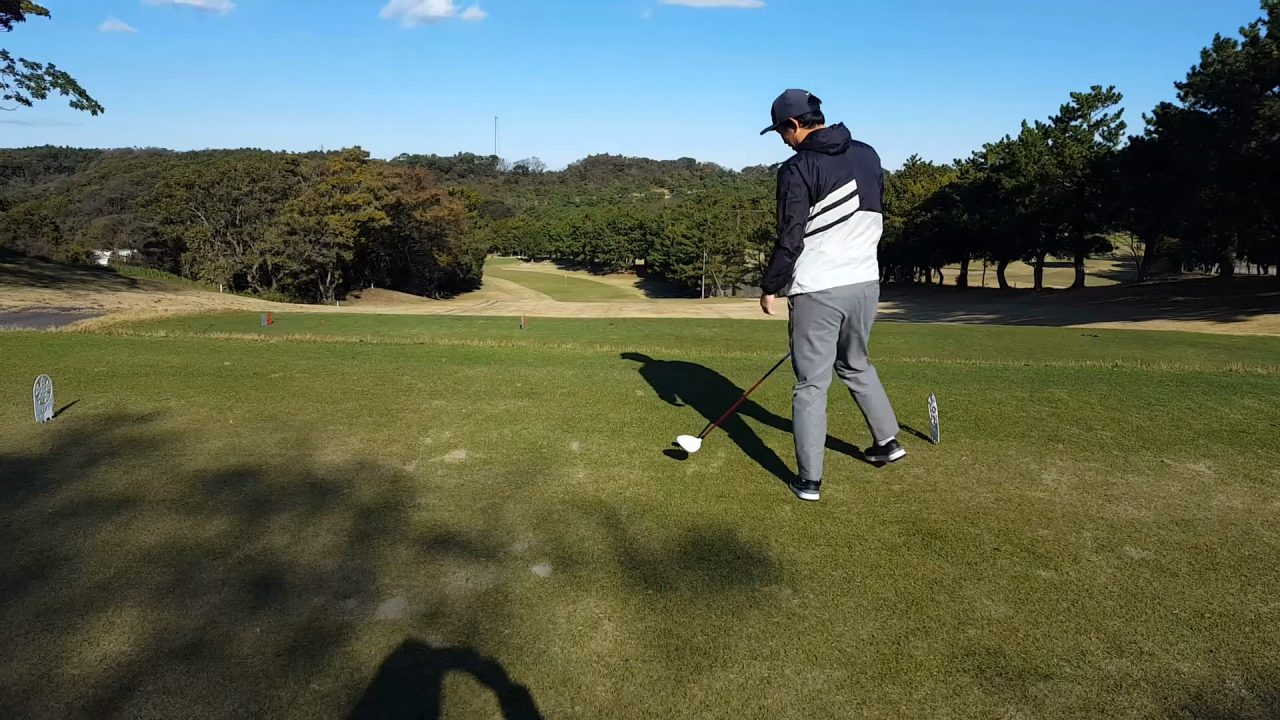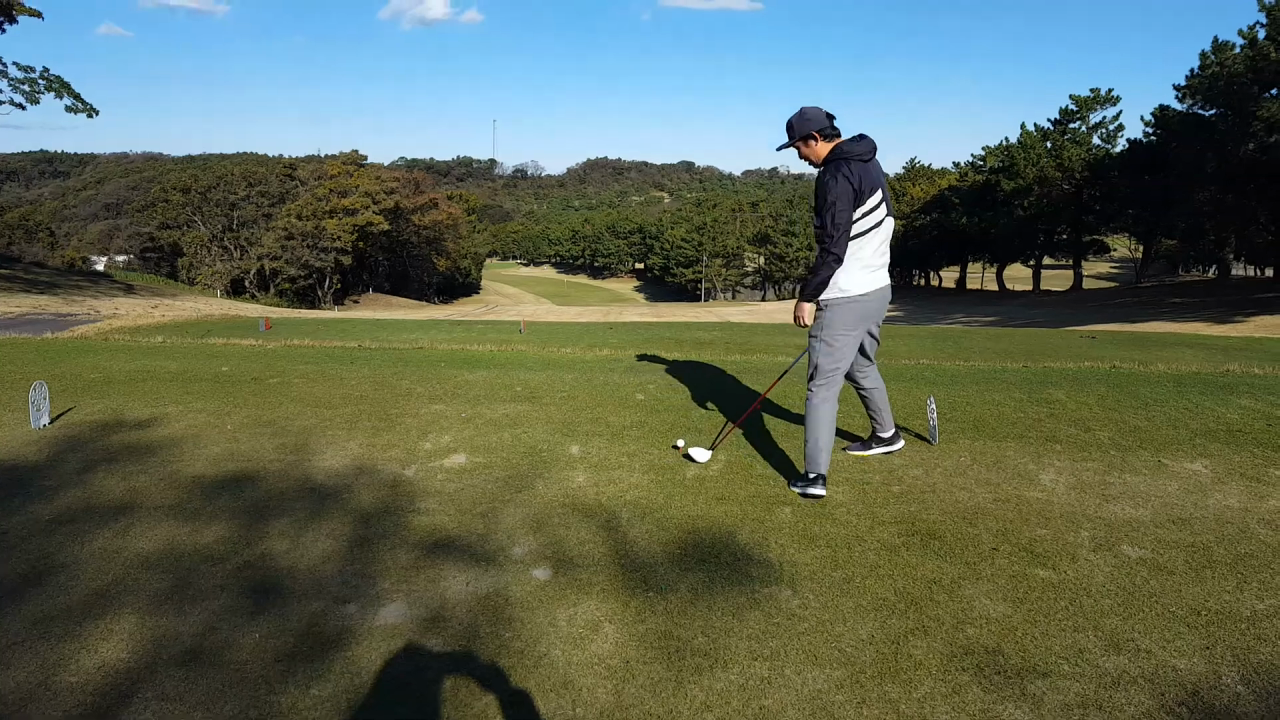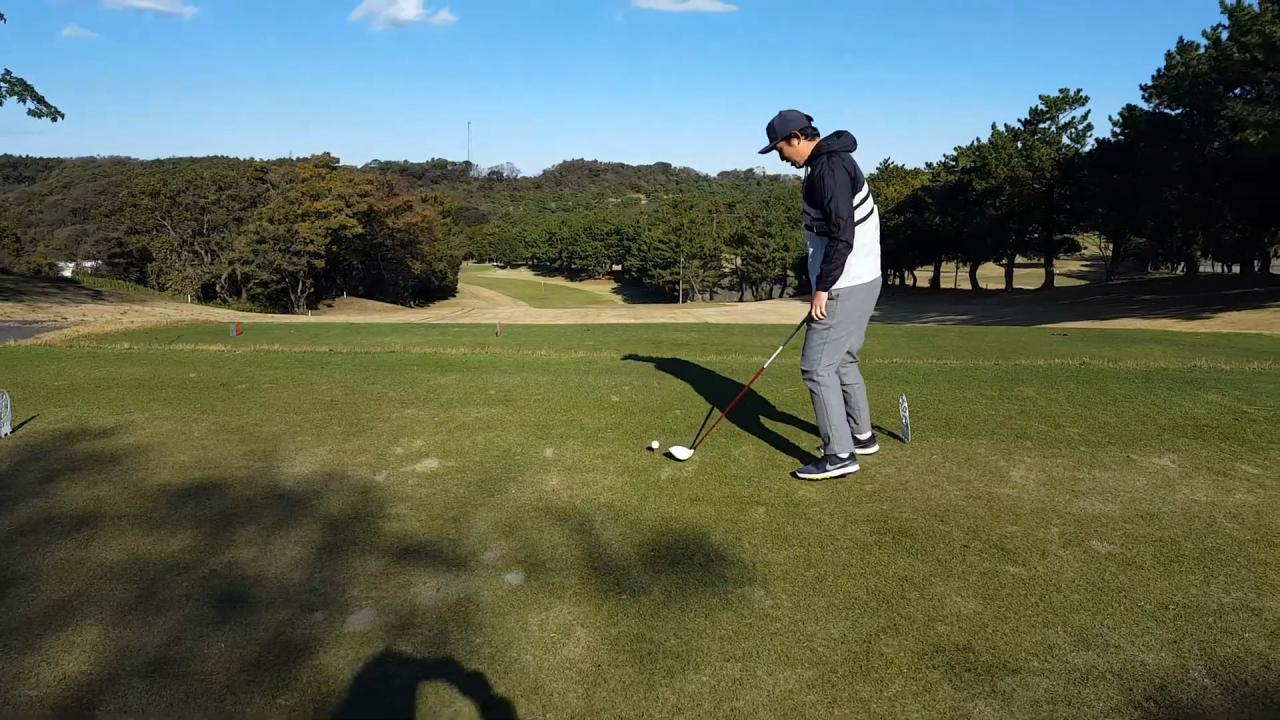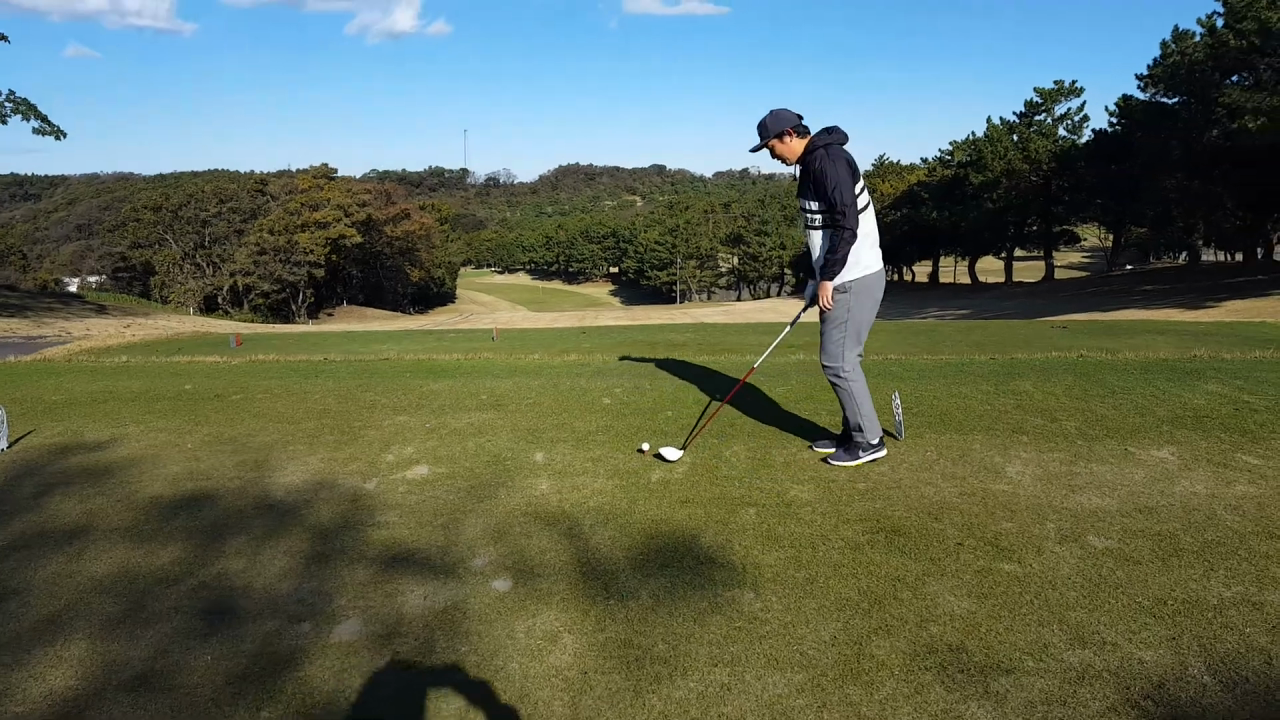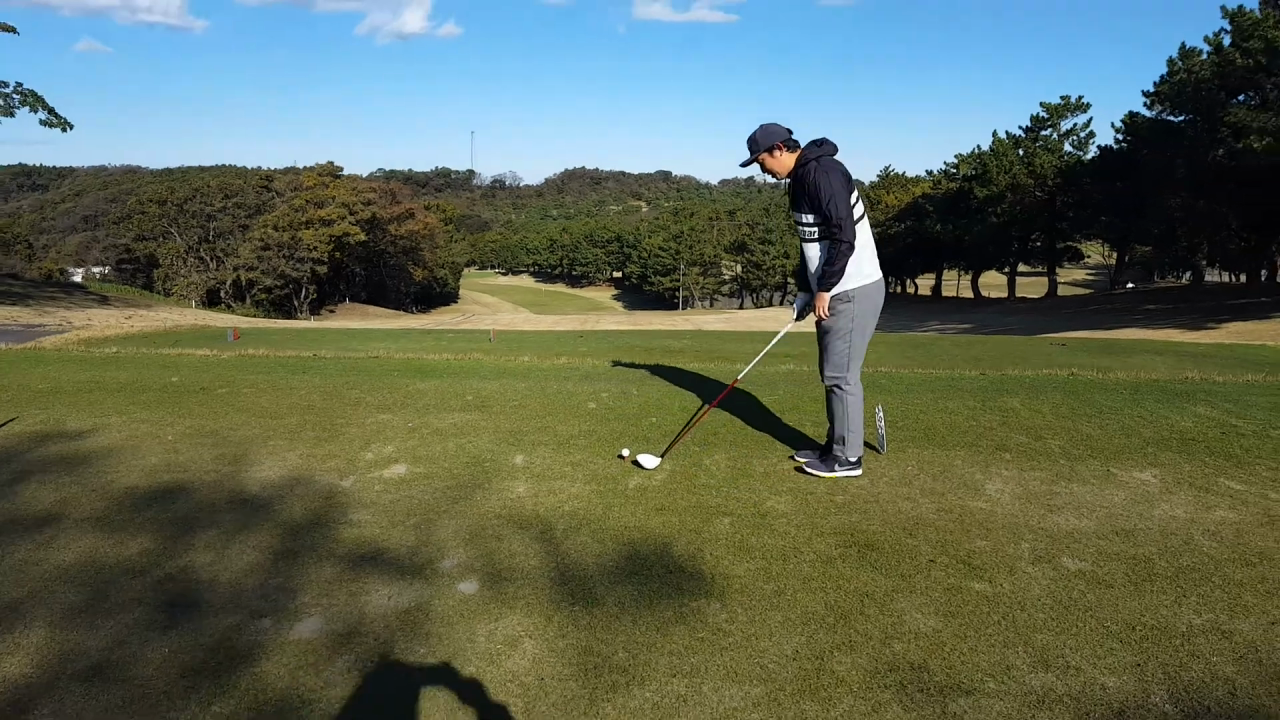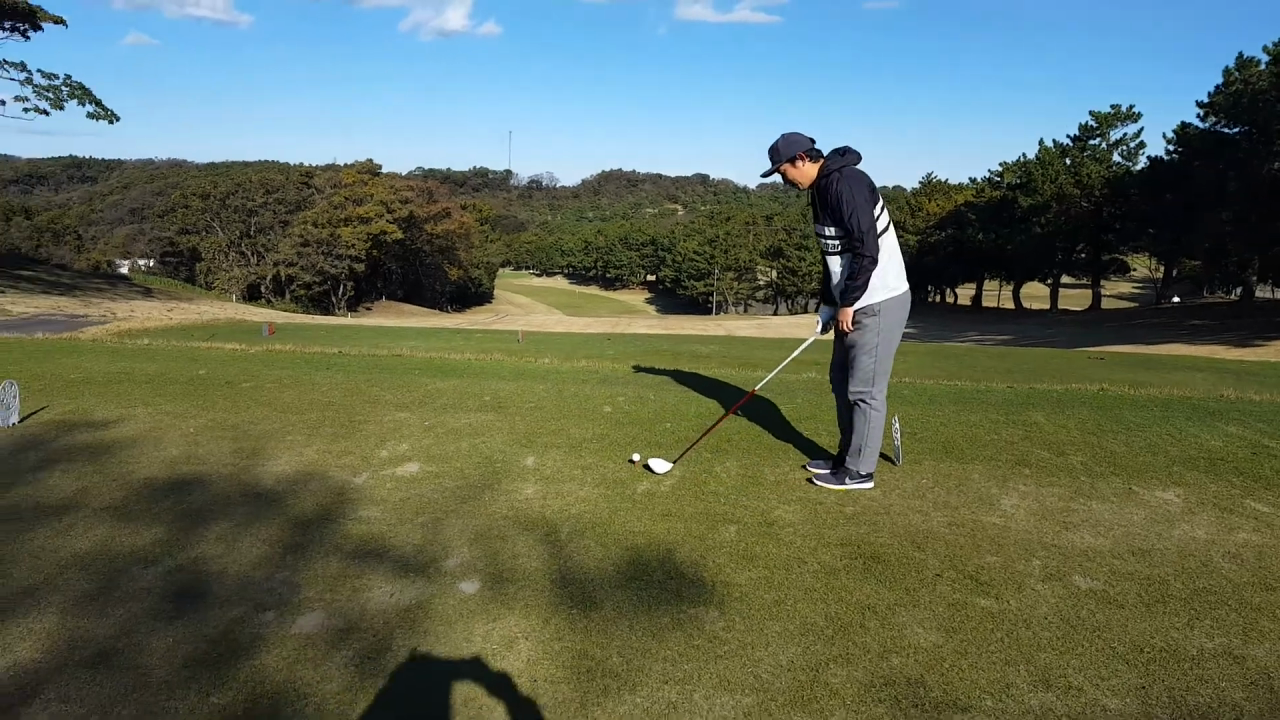
dt=0.2s
person 1, frame 1
left shoulder: (796, 169)
right shoulder: (867, 155)
left elbow: (789, 239)
right elbow: (874, 222)
left wrist: (770, 288)
left hip: (817, 291)
right hip: (864, 284)
left knee: (811, 386)
right knee: (856, 365)
left ankle: (810, 479)
right ankle: (887, 440)
person 1, frame 2
left shoulder: (835, 177)
right shoulder: (867, 164)
left elbow: (832, 247)
left wrist: (807, 297)
left hip: (844, 296)
right hip: (877, 287)
left knee: (824, 385)
right knee: (861, 366)
left ankle: (815, 476)
right ankle: (886, 434)
person 1, frame 3
left shoulder: (829, 169)
right shoulder: (834, 163)
left elbow: (841, 236)
left wrist: (821, 289)
right wrist: (824, 284)
left hip: (845, 286)
right hip: (860, 280)
left knee: (818, 367)
right knee: (842, 361)
left ankle: (840, 454)
right ankle: (862, 435)
person 1, frame 4
left shoulder: (828, 160)
right shoulder: (813, 164)
left elbow: (847, 226)
left wrist: (826, 278)
right wrist: (817, 278)
left hip: (853, 279)
right hip: (849, 276)
left knee: (838, 362)
right knee: (844, 358)
left ankle: (869, 440)
right ankle: (855, 432)
person 1, frame 5
left shoulder: (823, 172)
right shoulder: (800, 181)
left elbow: (844, 238)
left wrist: (824, 289)
right wrist: (806, 290)
left hip: (853, 289)
right hip: (836, 289)
left knee: (841, 373)
right knee: (834, 372)
left ankle: (847, 457)
right ankle: (836, 444)
person 1, frame 6
left shoulder: (847, 184)
right shoulder: (821, 191)
left elbow: (867, 252)
left wrist: (846, 303)
right wrist: (829, 303)
left hip: (878, 301)
right hip: (858, 301)
left knee: (865, 388)
right knee: (843, 382)
left ankle: (859, 470)
right ankle: (847, 456)
